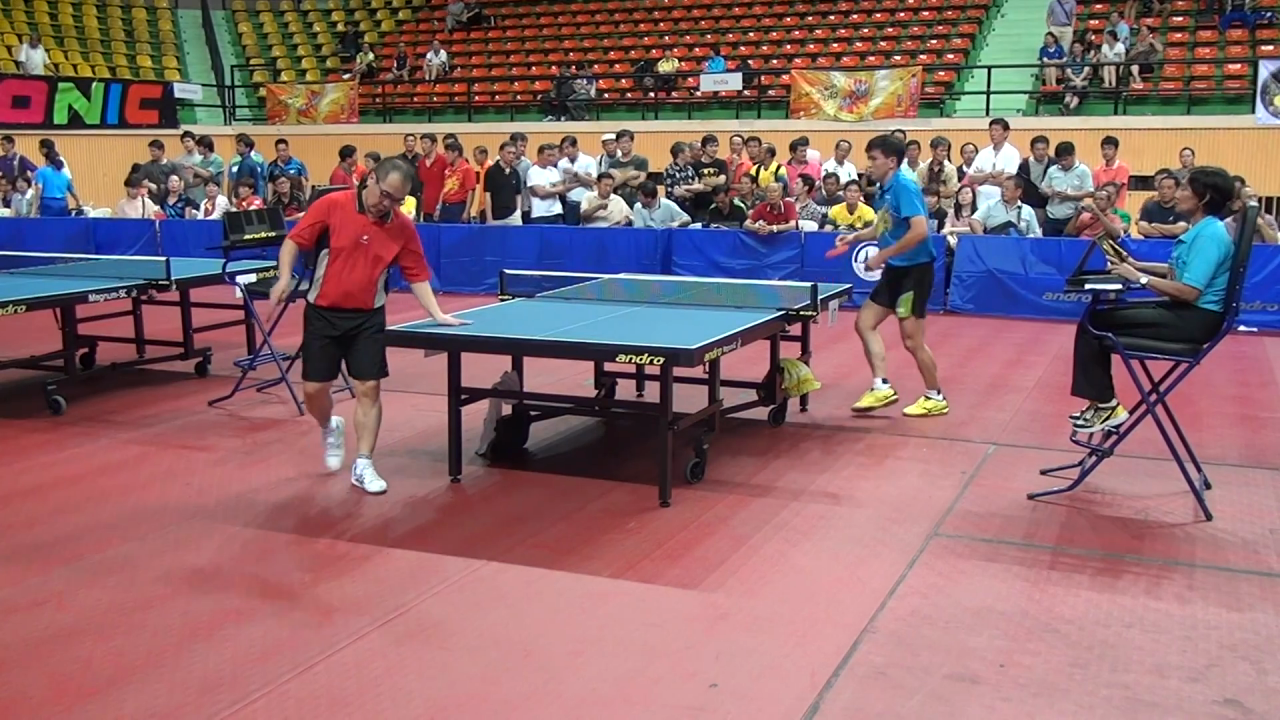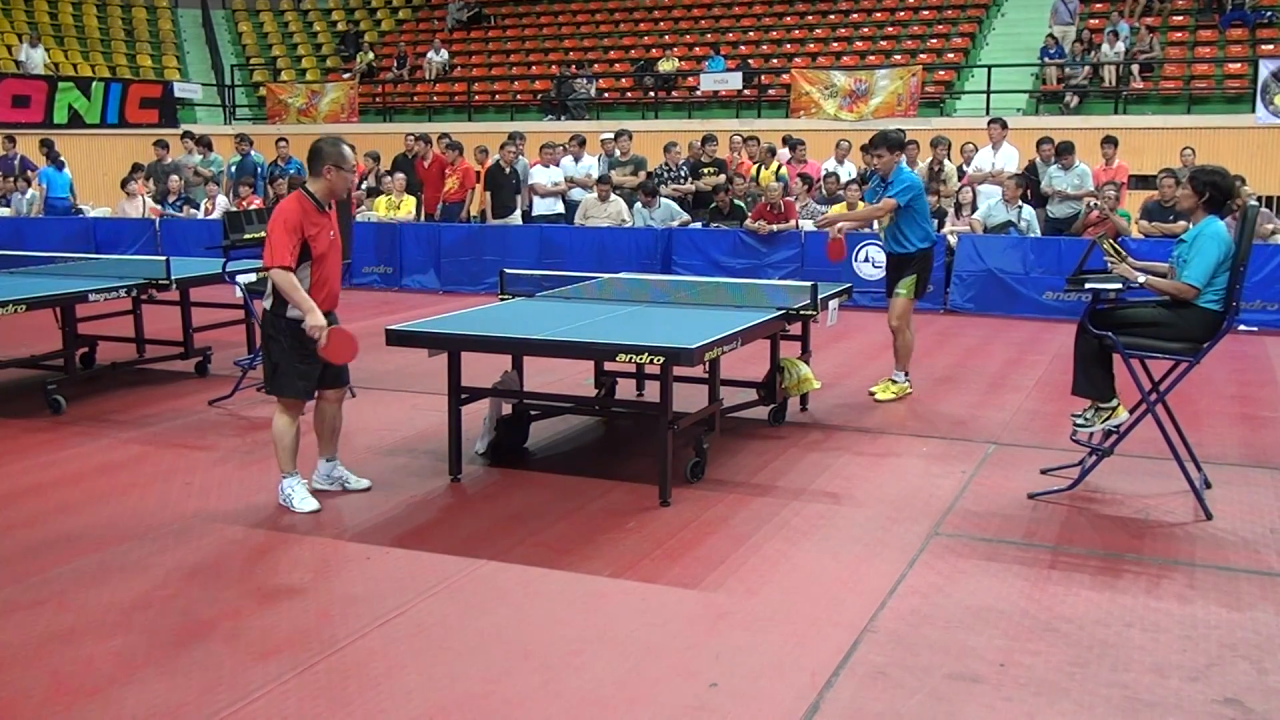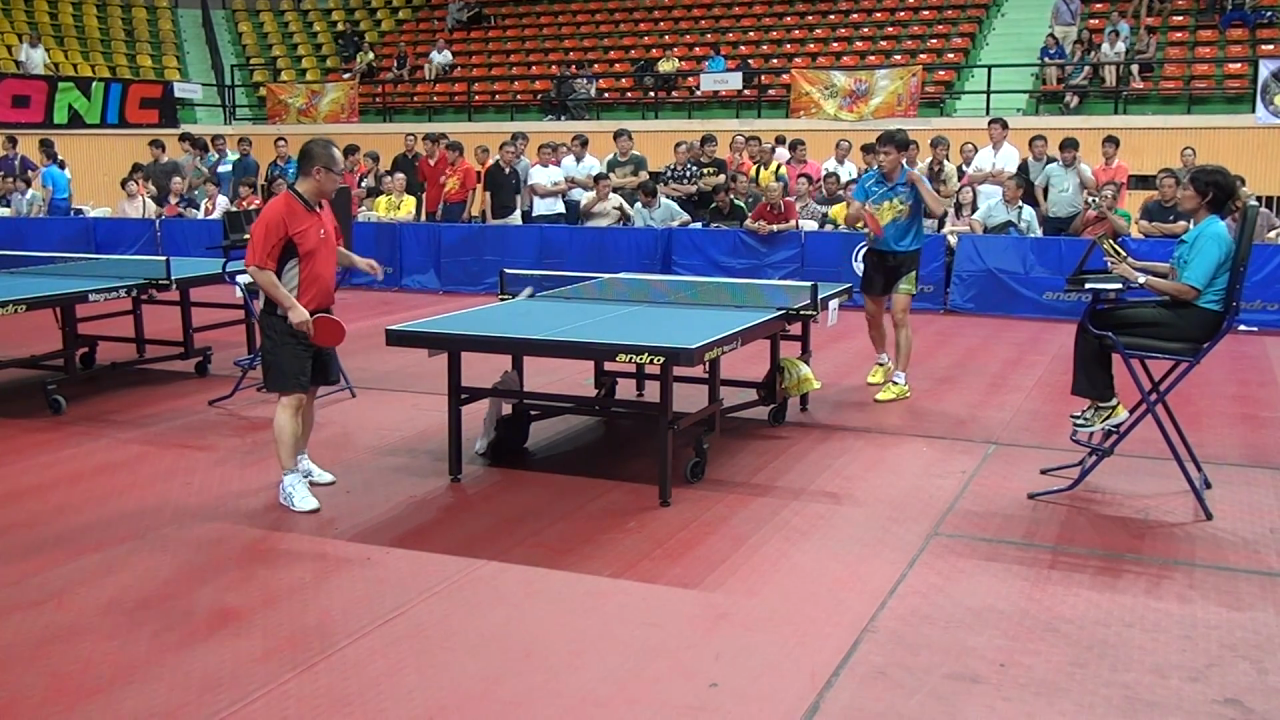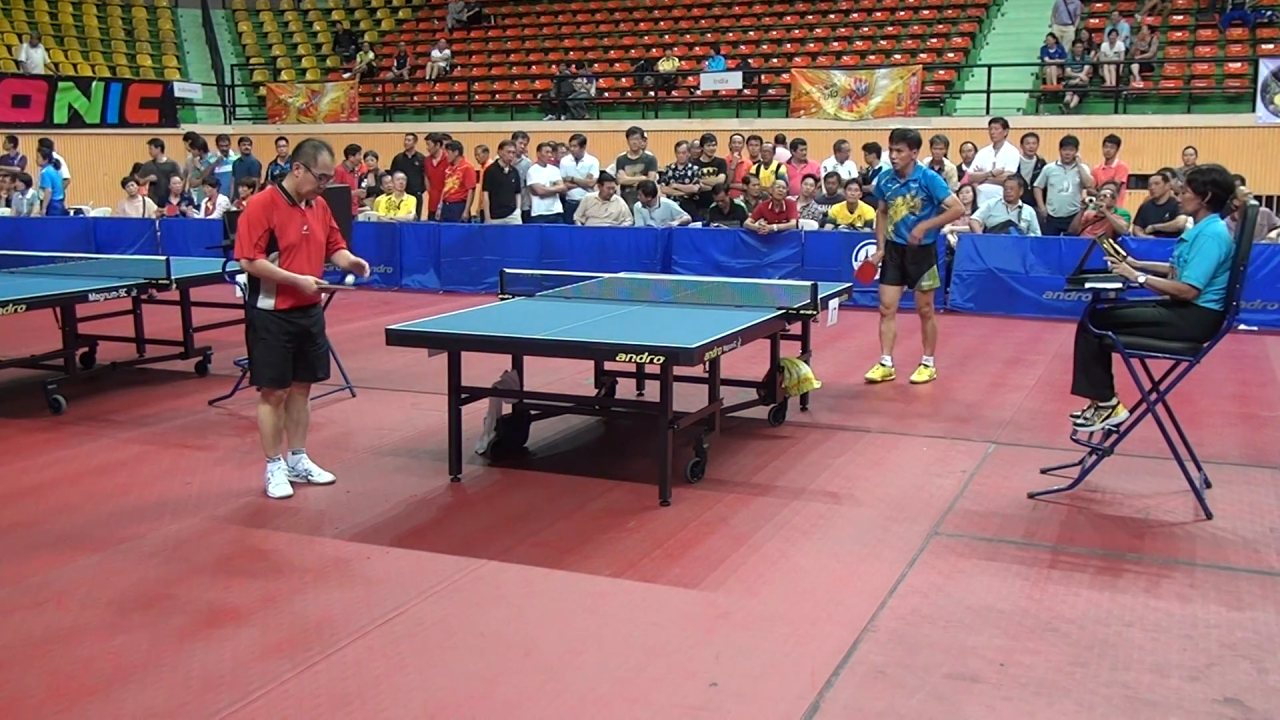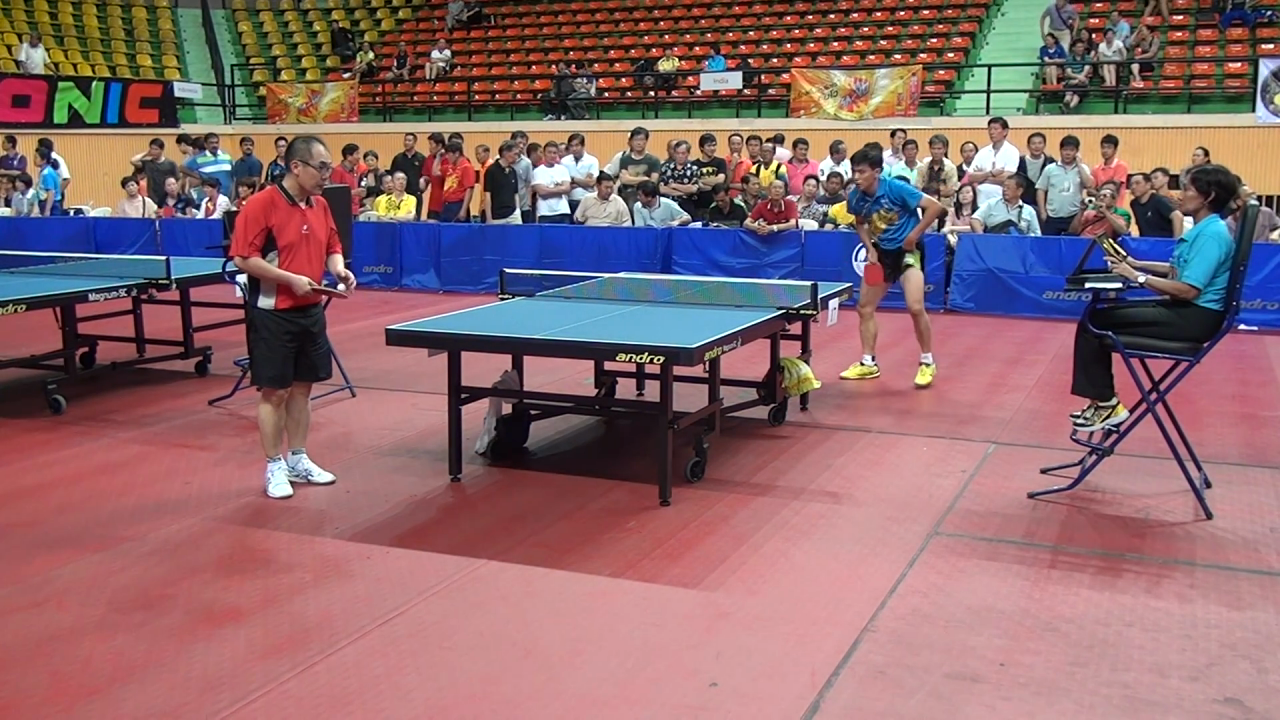
dt=0.7s
person 1, frame 1
left shoulder: (403, 227)
right shoulder: (331, 205)
left elbow: (417, 275)
right elbow: (293, 241)
left wrist: (436, 313)
right wrist: (284, 278)
left hip: (367, 317)
right hip: (323, 312)
left knee: (368, 389)
right knee: (315, 388)
left ankle: (363, 465)
right ankle: (331, 429)
person 1, frame 2
left shoulder: (328, 207)
right shoulder: (290, 212)
right elbow: (279, 270)
right wrist: (310, 311)
left hip: (326, 320)
right hip: (291, 324)
left knee: (334, 392)
right knee: (291, 403)
left ankle: (328, 470)
right ankle: (289, 483)
person 1, frame 3
left shoulder: (323, 207)
right shoulder: (277, 211)
right elbow: (257, 268)
left wrist: (357, 261)
right wrist: (292, 307)
left hip: (320, 318)
right hip: (288, 321)
left knee: (309, 394)
right knee: (291, 399)
left ankle: (300, 461)
right ankle: (290, 481)
person 1, frame 4
left shoulder: (319, 206)
right shoulder: (262, 205)
left elbow: (334, 247)
right elbow: (248, 260)
left wrist: (352, 261)
right wrist: (297, 279)
left hip: (309, 313)
right hip: (272, 315)
left knee: (301, 388)
right knee: (274, 392)
left ankle: (297, 460)
right ankle: (274, 468)
person 1, frame 5
left shoulder: (320, 205)
right shoulder: (262, 205)
left elbow: (332, 248)
right elbow: (243, 258)
left wrist: (339, 269)
right wrist: (290, 278)
left hip: (311, 312)
right hip: (273, 315)
left knee: (301, 389)
right knee: (275, 393)
left ankle: (298, 460)
right ankle: (275, 468)
person 2, frame 1
left shoulder: (1210, 235)
right shoulder: (1201, 230)
left elbow: (1189, 291)
left wrist: (1139, 277)
right wrist: (1136, 264)
left hip: (1193, 319)
right hip: (1182, 312)
left knee: (1094, 323)
right knee: (1097, 317)
left ankle: (1106, 405)
right ankle: (1103, 401)
person 2, frame 2
left shoulder: (1211, 235)
right shoulder: (1202, 230)
left elbow: (1188, 290)
left wrist: (1138, 277)
right wrist: (1137, 264)
left hip: (1193, 318)
right hip: (1182, 311)
left knee: (1094, 321)
right knee: (1098, 316)
left ankle: (1107, 404)
right ankle: (1105, 401)
person 2, frame 3
left shoulder: (1212, 235)
right shoulder: (1203, 230)
left elbow: (1188, 290)
left wrist: (1138, 278)
right wrist: (1137, 265)
left hip: (1193, 319)
right hip: (1182, 312)
left knee: (1094, 322)
right knee: (1097, 317)
left ankle: (1106, 404)
right ankle: (1104, 401)
person 2, frame 4
left shoulder: (1211, 234)
right shoulder: (1202, 229)
left elbow: (1188, 290)
left wrist: (1138, 277)
right wrist: (1137, 264)
left hip: (1194, 318)
right hip: (1182, 311)
left knee: (1094, 322)
right knee: (1098, 316)
left ankle: (1106, 404)
right ankle: (1104, 401)
person 2, frame 5
left shoulder: (1211, 234)
right shoulder: (1203, 229)
left elbow: (1188, 289)
left wrist: (1138, 277)
right wrist: (1137, 264)
left hip: (1193, 318)
right hip: (1182, 311)
left knee: (1094, 321)
right knee: (1098, 316)
left ankle: (1106, 403)
right ankle: (1104, 400)
person 3, frame 1
left shoulder: (904, 187)
right shoulder: (884, 190)
left elbow: (919, 232)
left wrist: (883, 255)
right wrist: (855, 237)
left hip: (914, 269)
right hip: (894, 269)
left knee: (911, 340)
right knee: (864, 324)
left ankle: (935, 397)
right ankle: (881, 388)
person 3, frame 2
left shoulder: (908, 181)
right shoulder: (878, 181)
left elbow: (880, 211)
right elbow: (868, 212)
left wrist: (838, 217)
right wrist: (844, 226)
left hip: (916, 256)
right hip: (896, 255)
left knee: (898, 321)
right knee: (897, 322)
left ankle: (901, 380)
right ankle: (898, 377)
person 3, frame 3
left shoulder: (915, 181)
right shoulder: (868, 180)
left elbow: (939, 211)
right elbow: (849, 217)
left wrist: (921, 183)
right wrist: (859, 213)
left hip: (905, 256)
right hip: (876, 254)
left knee: (899, 318)
right knee: (872, 314)
left ankle: (900, 380)
right ankle: (882, 362)
person 3, frame 4
left shoulder: (928, 178)
right shoulder: (884, 179)
left elbow: (957, 209)
left wrist: (925, 226)
right wrist: (879, 246)
left hip: (921, 251)
right hip: (894, 249)
left knee: (925, 311)
right knee: (886, 309)
left ankle: (928, 364)
right ankle: (886, 364)
person 3, frame 5
left shoulder: (896, 188)
right shoulder: (856, 197)
left elbow: (935, 207)
left wrist: (913, 236)
right wrist: (869, 248)
left hip: (907, 248)
right hip: (881, 253)
left knee: (915, 306)
right knee: (864, 307)
left ankle: (927, 361)
right ankle: (868, 363)
